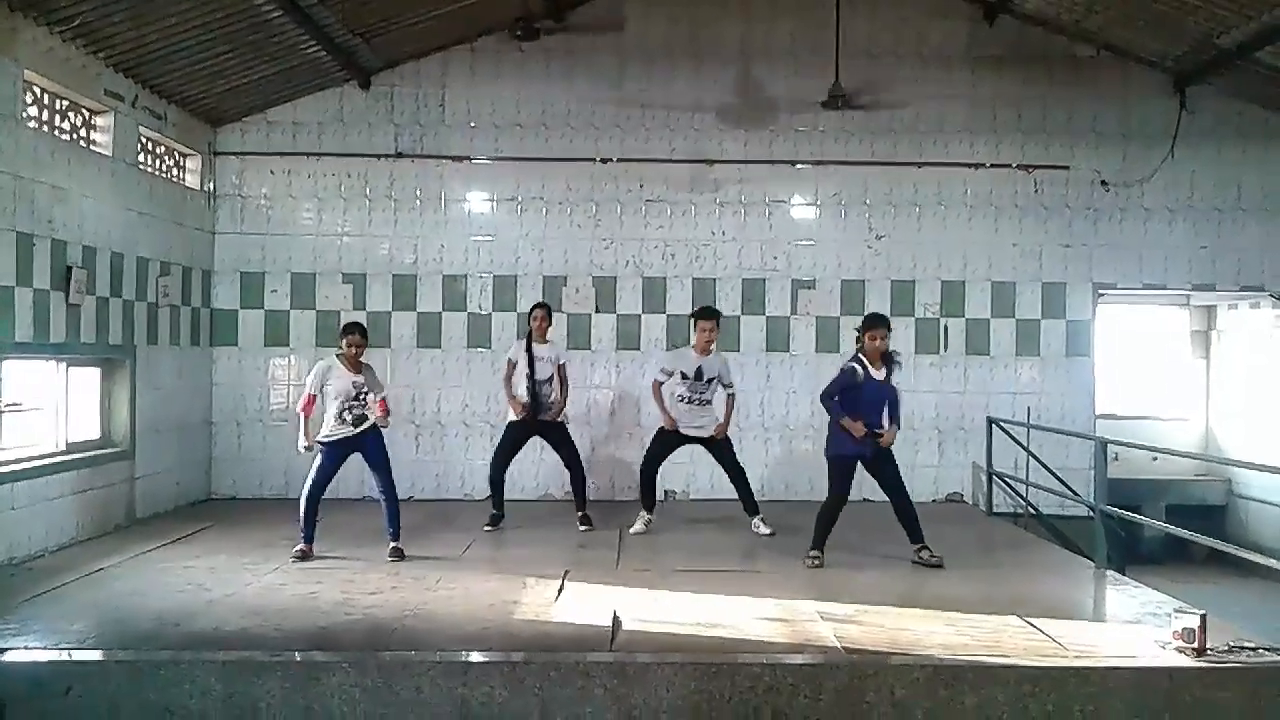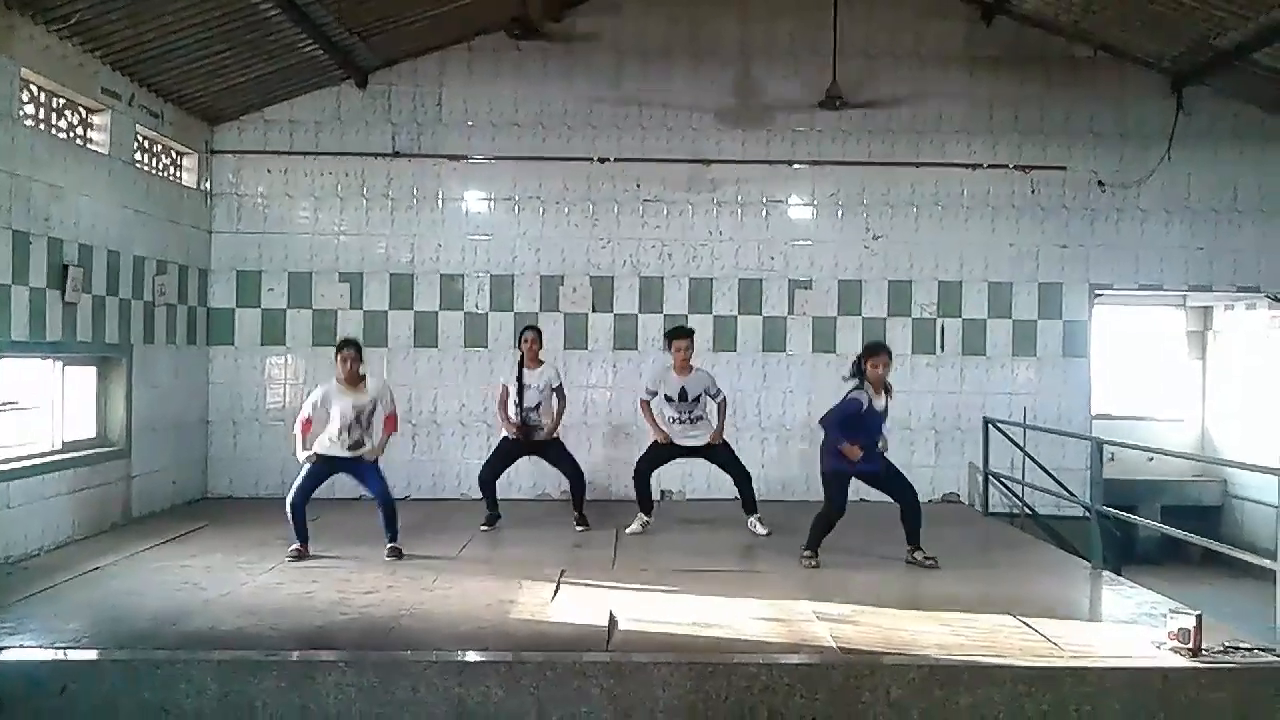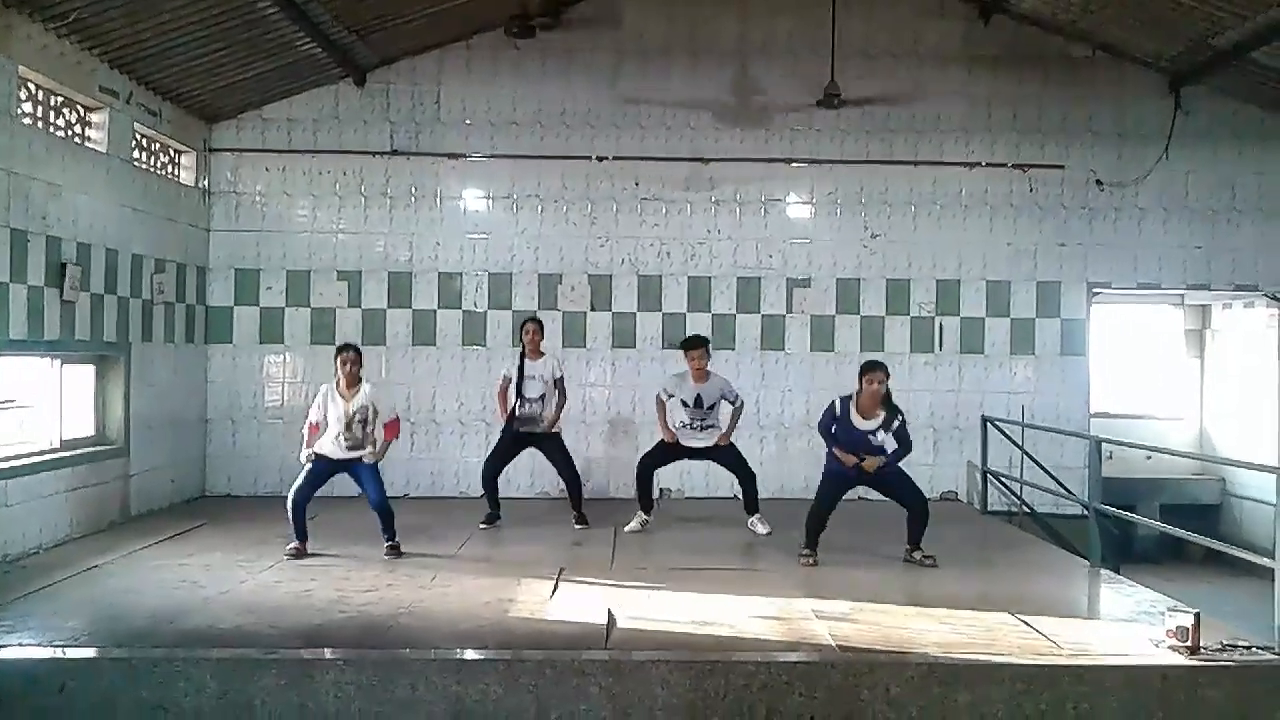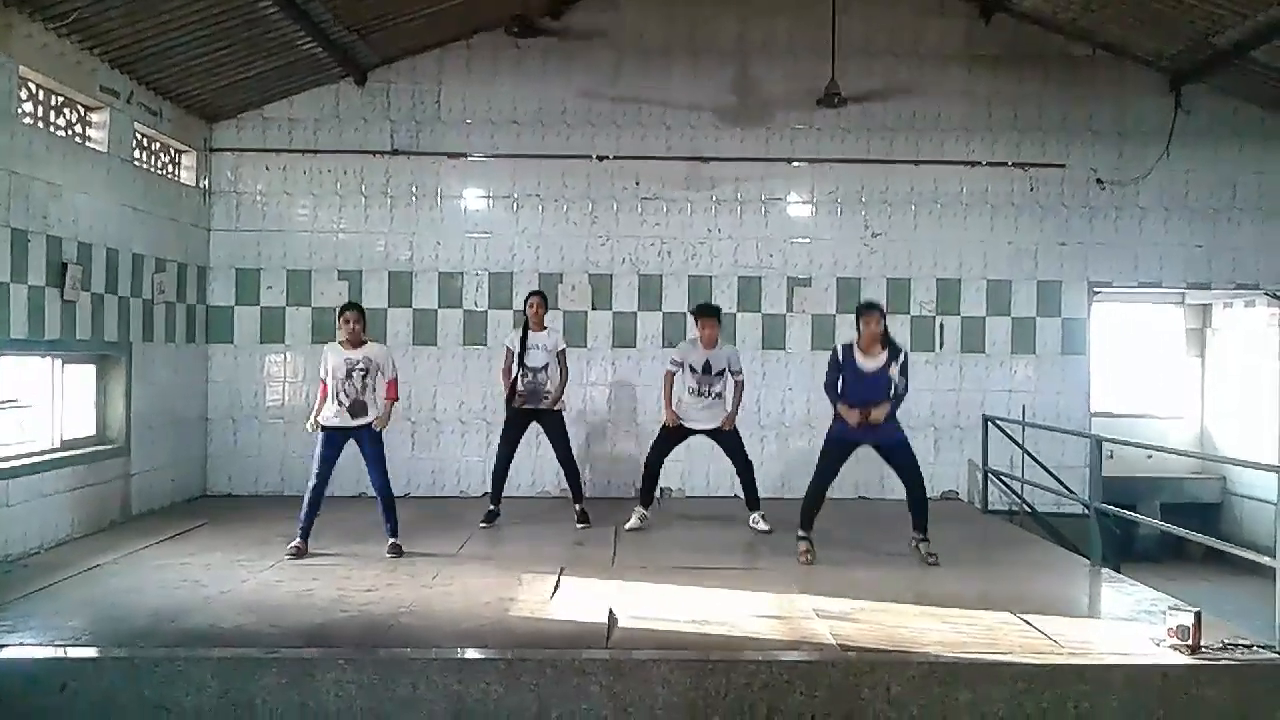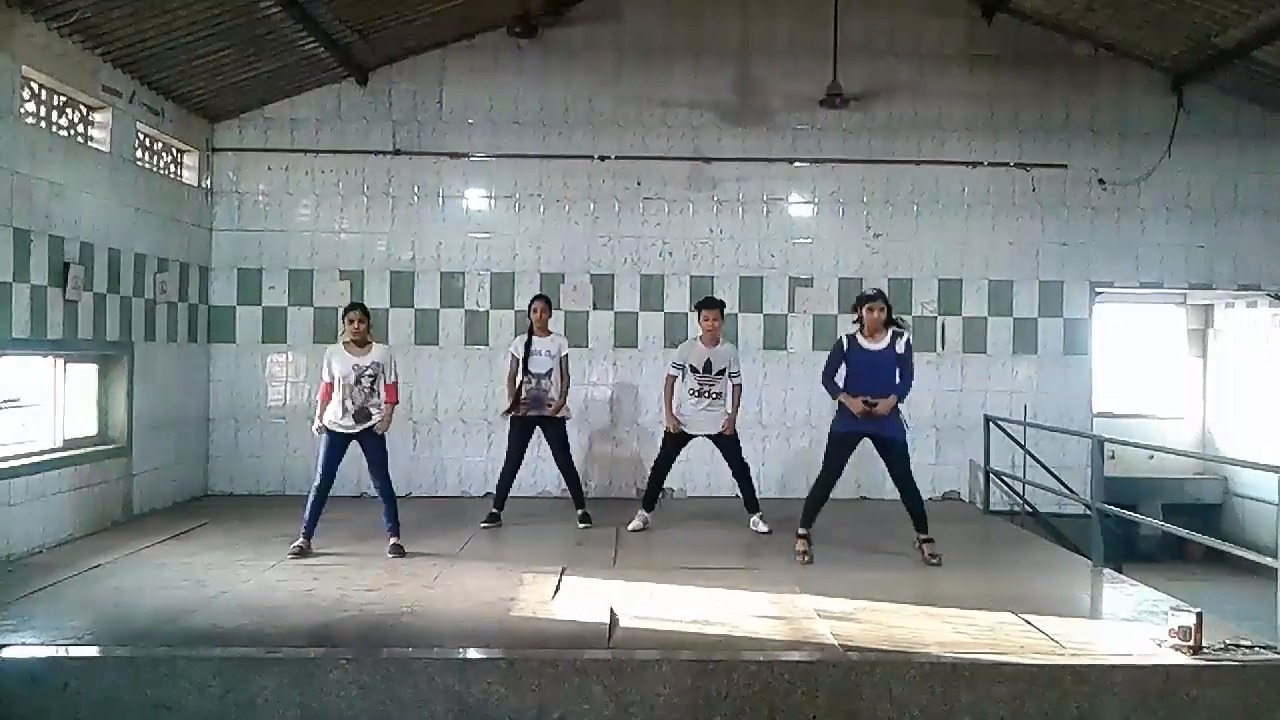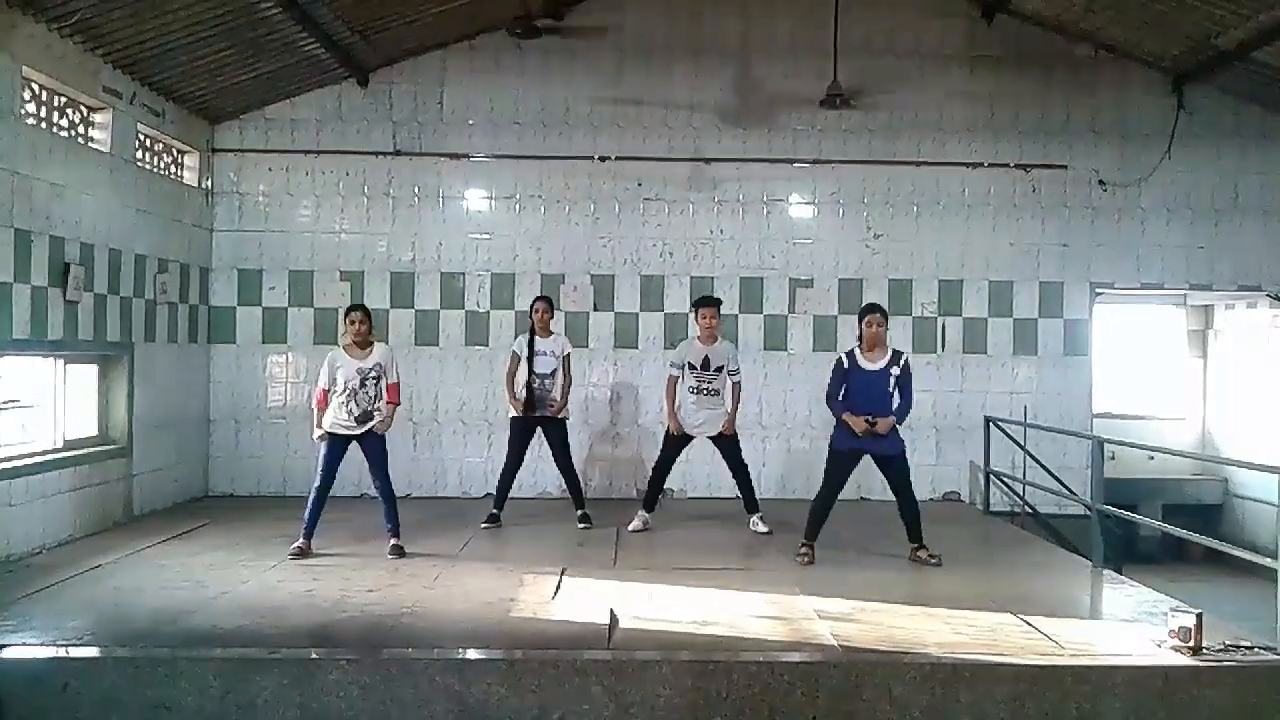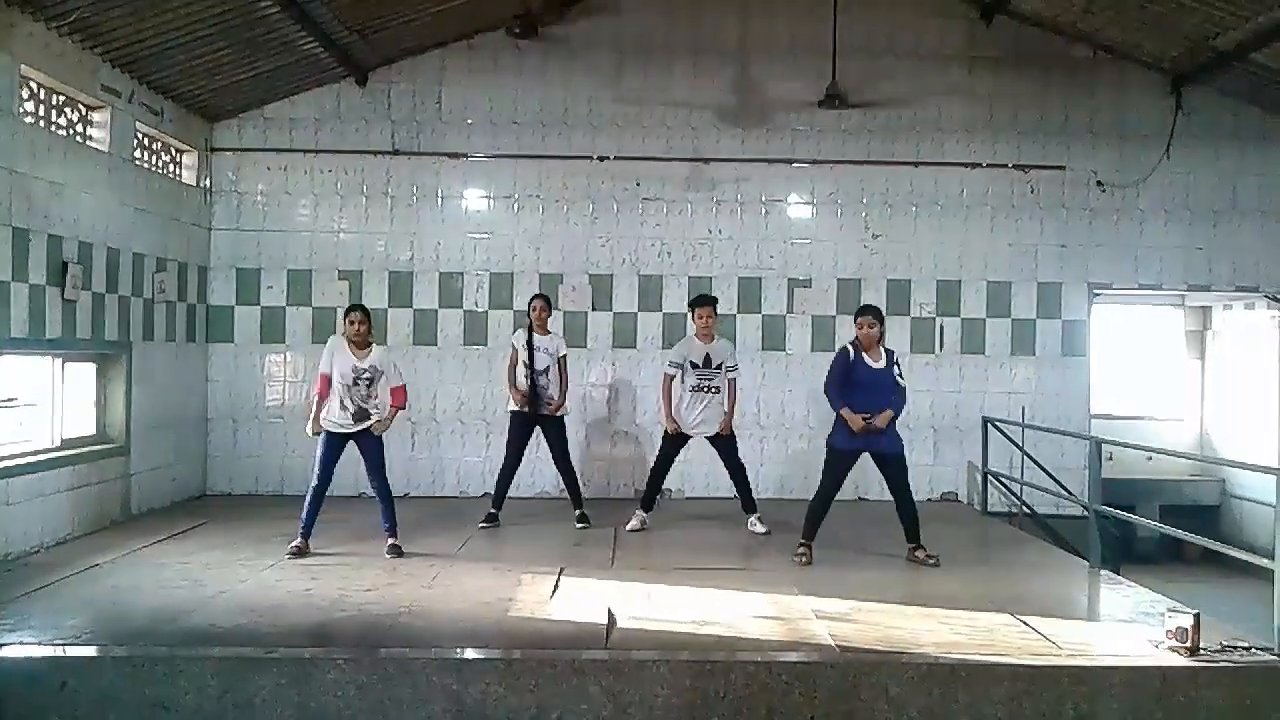
dt=0.2s
person 1, frame 1
left shoulder: (888, 364)
right shoulder: (855, 368)
right elbow: (827, 397)
left wrist: (894, 428)
right wrist: (849, 424)
left hip: (876, 440)
right hip: (844, 440)
left knee: (899, 493)
right knee: (838, 496)
left ankle: (920, 547)
right ankle: (816, 548)
person 1, frame 2
left shoulder: (882, 391)
right shoulder: (859, 397)
right elbow: (827, 421)
left wrist: (880, 439)
right wrist: (846, 448)
left hip: (869, 457)
right hip: (839, 458)
left knee: (909, 496)
right knee: (835, 507)
left ankle: (914, 549)
right ankle: (810, 549)
person 1, frame 3
left shoulder: (893, 416)
right shoulder: (841, 405)
left elbow: (905, 446)
right elbow: (823, 428)
left wrist: (881, 459)
right wrist: (840, 454)
left hip: (878, 467)
right hip: (842, 466)
left knee: (919, 503)
right knee: (822, 505)
left ankle: (913, 549)
right ankle: (809, 547)
person 1, frame 4
left shoulder: (896, 355)
right shoulder: (843, 354)
left elbow: (901, 390)
right elbow: (830, 386)
left wrist: (886, 407)
right wrist: (844, 410)
left hip: (885, 428)
right hip: (846, 428)
left knee: (915, 479)
right knee: (821, 478)
left ankle: (920, 538)
right ankle: (804, 535)
person 1, frame 5
left shoulder: (900, 339)
right shoulder: (847, 342)
left elbow: (907, 378)
right elbow: (827, 377)
left wrist: (892, 400)
right wrist: (847, 400)
left hip: (887, 420)
right hip: (849, 419)
left knee: (905, 480)
right knee: (827, 476)
left ankle: (924, 538)
right ankle: (803, 533)
person 1, frame 6
left shoulder: (898, 359)
right shoulder: (847, 359)
left elbow: (906, 399)
right elbow: (832, 397)
left wrist: (892, 420)
right wrist: (849, 419)
left hip: (886, 437)
right hip: (848, 436)
left knee: (905, 492)
right knee: (829, 491)
left ankle: (918, 547)
right ankle: (807, 544)
person 1, frame 7
left shoulder: (891, 358)
right shoulder: (848, 353)
left elbow: (900, 394)
right elbow: (831, 388)
left wrist: (888, 414)
right wrist: (848, 415)
left hip: (885, 434)
right hip: (847, 435)
left knee: (902, 491)
right knee: (827, 490)
left ankle: (915, 547)
right ankle: (805, 543)
person 2, frame 1
left shoulder: (368, 371)
right shoulder: (326, 366)
left elbow: (380, 397)
right elbow: (307, 400)
left wrist: (381, 416)
right wrist: (304, 434)
left hip: (368, 433)
right hip: (334, 438)
left knee: (386, 486)
right knee: (311, 491)
left ankle: (394, 541)
right ankle: (306, 543)
person 2, frame 2
left shoulder: (377, 388)
right shoulder: (327, 391)
left elbow: (390, 417)
right elbow: (303, 420)
left wrist: (379, 447)
right wrist: (302, 450)
left hip: (361, 456)
right hip: (327, 454)
left knee: (384, 497)
right knee: (295, 499)
left ankle: (392, 542)
right ankle: (301, 543)
person 2, frame 3
left shoulder: (370, 393)
right shoulder: (326, 392)
left elbow: (393, 424)
right elbow: (312, 423)
left wrist: (379, 453)
right wrist: (306, 448)
left hip: (361, 458)
right hip: (327, 455)
left knee: (379, 501)
right knee: (295, 498)
left ankle: (391, 540)
right ankle: (300, 542)
person 2, frame 4
left shoulder: (378, 351)
right shoulder: (329, 351)
left elbow: (391, 385)
right elbow: (324, 386)
left wrist: (385, 415)
right wrist: (314, 415)
left hip: (366, 426)
right hip: (332, 425)
left knee: (380, 481)
right knee: (317, 480)
left ankle: (392, 537)
right ankle: (301, 538)
person 2, frame 5
left shoulder: (382, 352)
right shoulder: (333, 353)
left elbow: (390, 389)
right elbow: (326, 388)
left wrist: (387, 417)
right wrist: (318, 418)
left hip: (370, 427)
right hip: (336, 427)
left knee: (382, 482)
right knee: (322, 482)
left ankle: (394, 537)
right ankle: (305, 538)
person 2, frame 6
left shoulder: (383, 352)
right shoulder: (335, 357)
left elbow: (393, 389)
right elbow: (322, 393)
left wrist: (388, 418)
right wrist: (317, 425)
left hip: (371, 428)
right hip: (337, 428)
left knee: (382, 483)
right knee: (322, 483)
left ankle: (394, 538)
right ankle: (305, 539)
person 2, frame 7
left shoulder: (381, 355)
right shoulder: (334, 345)
left elbow: (398, 391)
right elbow: (323, 383)
left wrist: (387, 420)
right wrist: (314, 418)
left hip: (368, 427)
right hip: (334, 426)
left knee: (379, 482)
right knee: (319, 482)
left ankle: (392, 538)
right ankle: (302, 539)
person 3, frame 1
left shoulder: (555, 350)
right shoulder: (519, 346)
left elbow: (563, 381)
right elbow: (507, 377)
left wrist: (561, 403)
right wrist: (512, 401)
left hip: (550, 417)
right hip: (522, 416)
left knee: (574, 463)
right knee: (498, 463)
left ankle: (581, 512)
right ankle: (497, 512)
person 3, frame 2
left shoulder: (550, 370)
right shoulder: (514, 371)
left elbow: (561, 399)
right elbow: (503, 399)
left wrist: (555, 424)
right wrist: (506, 422)
left hip: (545, 437)
right hip: (515, 437)
left knee: (575, 474)
right knee: (486, 475)
left ankle: (578, 513)
right ankle: (493, 512)
person 3, frame 3
left shoulder: (552, 363)
right shoulder: (514, 364)
left elbow: (562, 394)
right elbow: (502, 391)
left wrist: (555, 418)
right wrist: (504, 415)
left hip: (545, 431)
right hip: (516, 429)
left knee: (570, 473)
right knee: (489, 470)
left ankle: (577, 512)
right ankle: (494, 511)
person 3, frame 4
left shoulder: (555, 336)
right shoulder: (516, 336)
left elbow: (563, 369)
right elbow: (507, 368)
left wrist: (558, 393)
right wrist: (508, 392)
left hip: (548, 406)
right hip: (520, 405)
left knee: (565, 455)
right knee: (504, 455)
left ankle: (579, 506)
right ankle: (494, 507)
person 3, frame 5
left shoulder: (559, 341)
right shoulder: (520, 342)
left elbow: (565, 375)
right elbow: (512, 375)
left wrist: (561, 400)
right wrist: (512, 400)
left hip: (552, 411)
right hip: (523, 411)
left knee: (564, 461)
right knee: (512, 462)
left ankle: (581, 510)
right ankle: (496, 511)
person 3, frame 6
left shoulder: (561, 341)
right shoulder: (522, 340)
left elbow: (567, 376)
right elbow: (510, 373)
left wrist: (563, 401)
right wrist: (512, 399)
left hip: (553, 411)
right hip: (524, 411)
left knee: (564, 462)
right knee: (512, 462)
left ankle: (581, 510)
right ankle: (496, 511)
person 3, frame 7
left shoulder: (558, 341)
right shoulder: (521, 335)
left elbow: (563, 375)
right elbow: (512, 366)
left wrist: (561, 400)
right wrist: (513, 390)
left hip: (551, 409)
right hip: (523, 407)
left knee: (563, 460)
right knee: (511, 460)
left ankle: (579, 510)
right ankle: (494, 511)
person 4, frame 1
left shoulder: (720, 362)
right shoulder: (677, 356)
left elbow: (730, 393)
right elbow: (657, 384)
left wrist: (726, 423)
right wrist: (665, 414)
left hip: (709, 426)
right hip: (677, 424)
left knee: (734, 469)
right knee: (649, 464)
left ankle: (755, 517)
right ankle: (646, 514)
person 4, frame 2
left shoulder: (704, 377)
right shoulder: (660, 376)
left elbow: (721, 400)
right elbow: (644, 401)
left wrist: (719, 429)
right wrist: (657, 429)
left hip: (705, 437)
right hip: (671, 438)
left knee: (740, 473)
right knee: (641, 470)
left ankle: (753, 517)
right ankle: (644, 516)
person 4, frame 3
left shoulder: (720, 383)
right shoulder: (676, 381)
left elbow: (738, 404)
right elbow: (661, 399)
left wrist: (728, 432)
right wrist: (665, 429)
left hip: (713, 440)
right hip: (680, 439)
left knee: (746, 474)
right knee: (644, 466)
left ankle: (754, 517)
right ankle: (644, 514)
person 4, frame 4
left shoulder: (729, 352)
right shoulder: (685, 348)
left elbow: (739, 381)
right elbow: (669, 374)
left wrist: (733, 414)
right wrist: (668, 409)
left hip: (717, 419)
right hip: (683, 417)
left knee: (743, 462)
right knee: (654, 457)
left ankle: (755, 513)
right ankle: (643, 509)
person 4, frame 5
left shoulder: (730, 351)
right shoulder: (686, 348)
left elbow: (737, 385)
right elbow: (670, 380)
left wrist: (733, 417)
right wrist: (668, 415)
left hip: (719, 421)
right hip: (684, 420)
left knee: (739, 466)
right knee: (662, 464)
left ankle: (755, 515)
right ankle: (644, 513)
person 4, frame 6
left shoulder: (728, 349)
right shoulder: (685, 348)
left elbow: (736, 384)
right elbow: (672, 382)
left wrist: (732, 418)
right wrist: (671, 417)
left hip: (718, 421)
right hip: (685, 420)
left knee: (738, 467)
right knee: (662, 465)
left ankle: (755, 515)
right ankle: (645, 513)
person 4, frame 7
left shoulder: (726, 347)
right shoulder: (684, 346)
left elbow: (731, 383)
right elbow: (667, 381)
left wrist: (729, 417)
right wrist: (668, 417)
left hip: (716, 421)
right hip: (683, 420)
left knee: (736, 466)
right knee: (661, 465)
left ankle: (752, 515)
right ankle: (643, 512)
